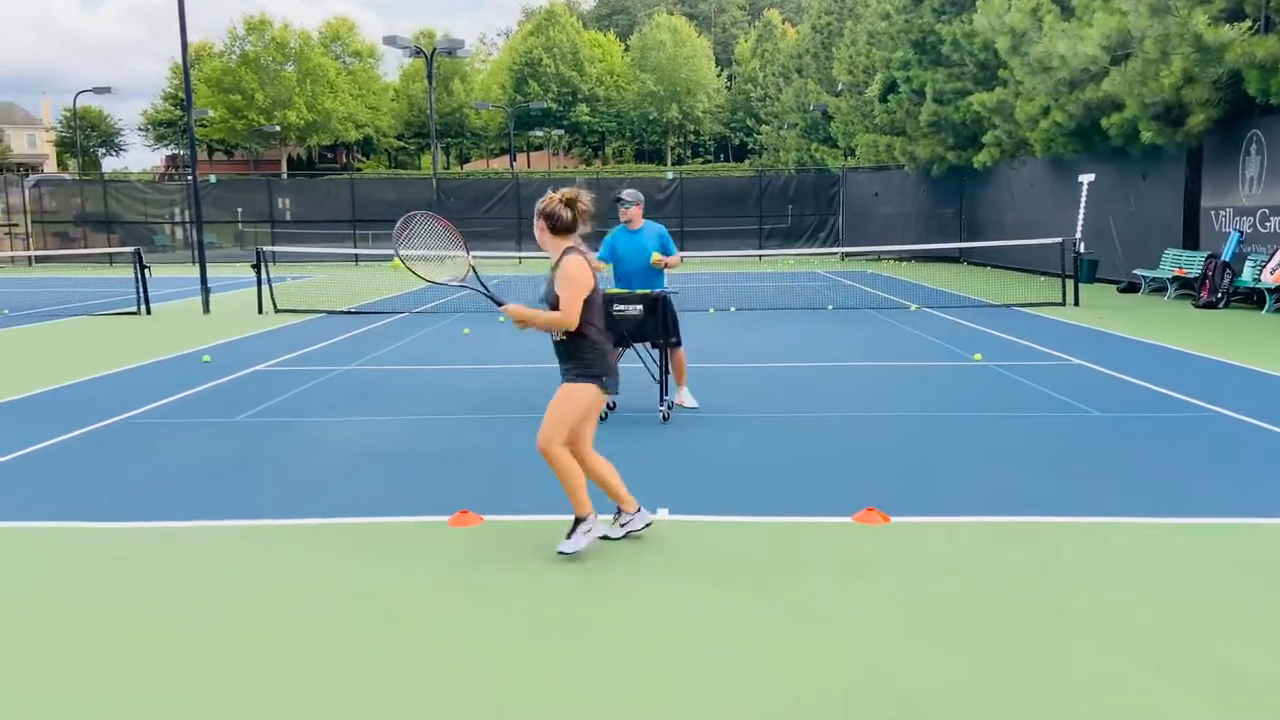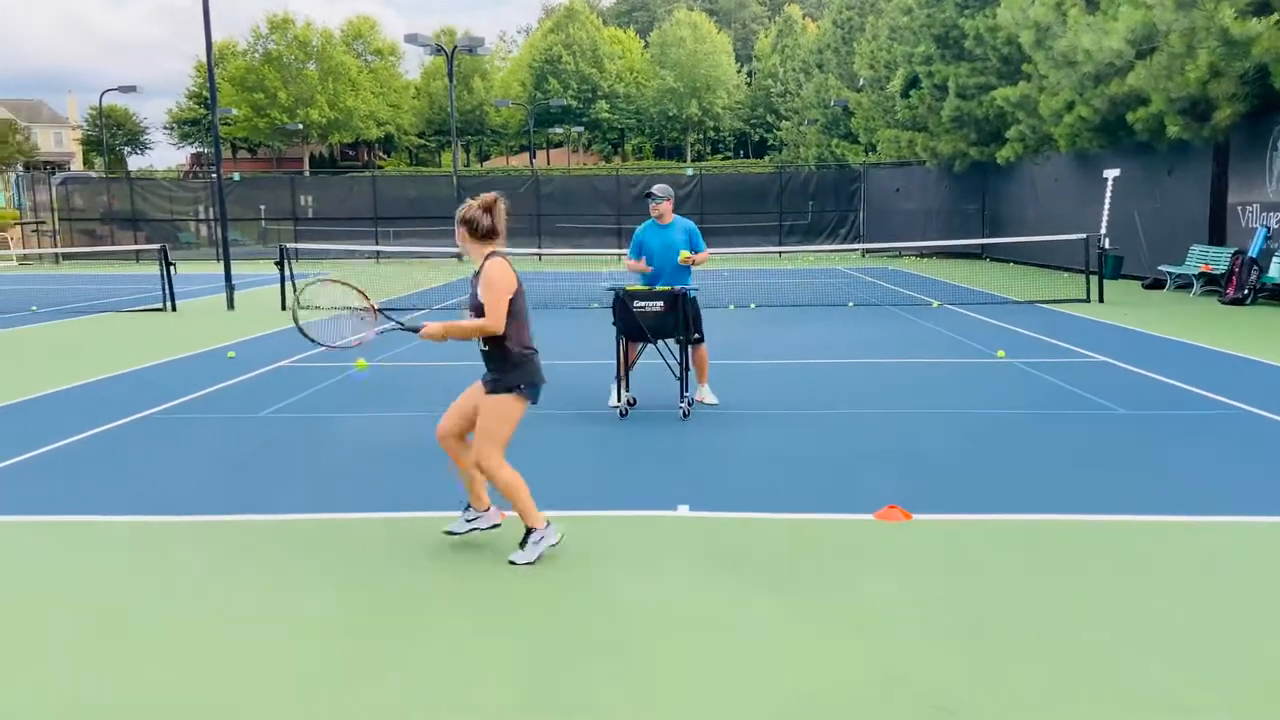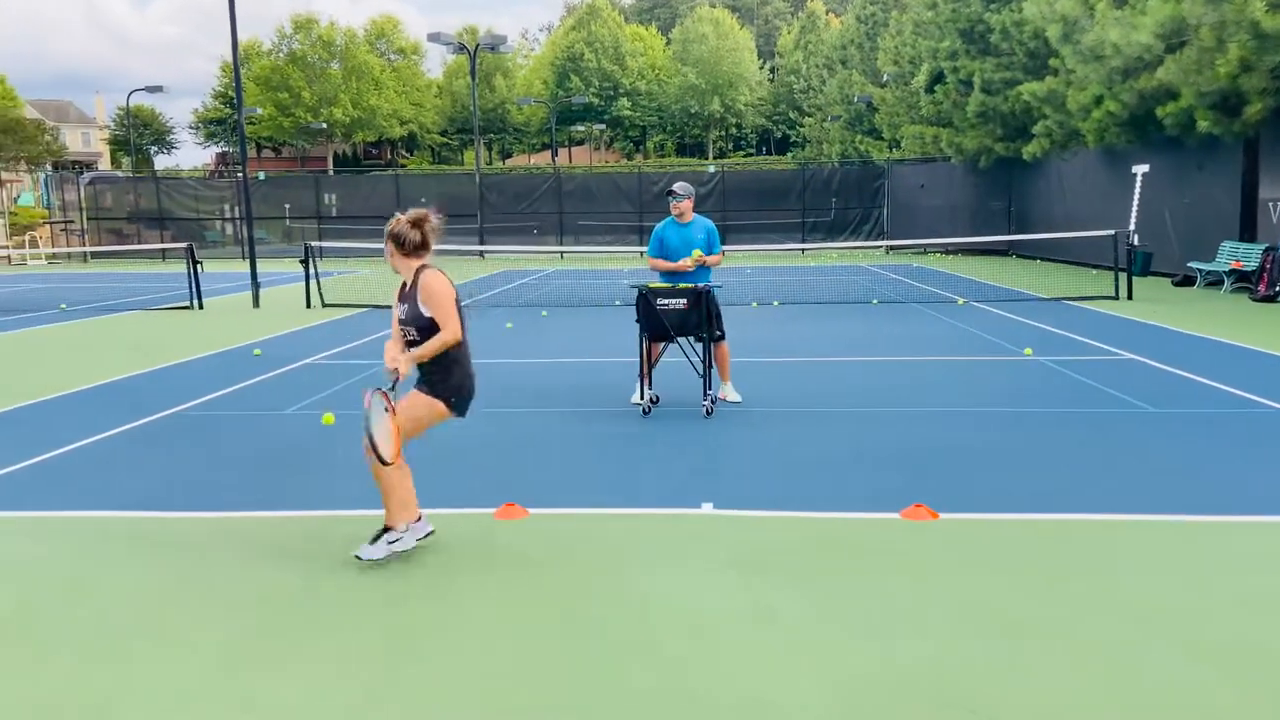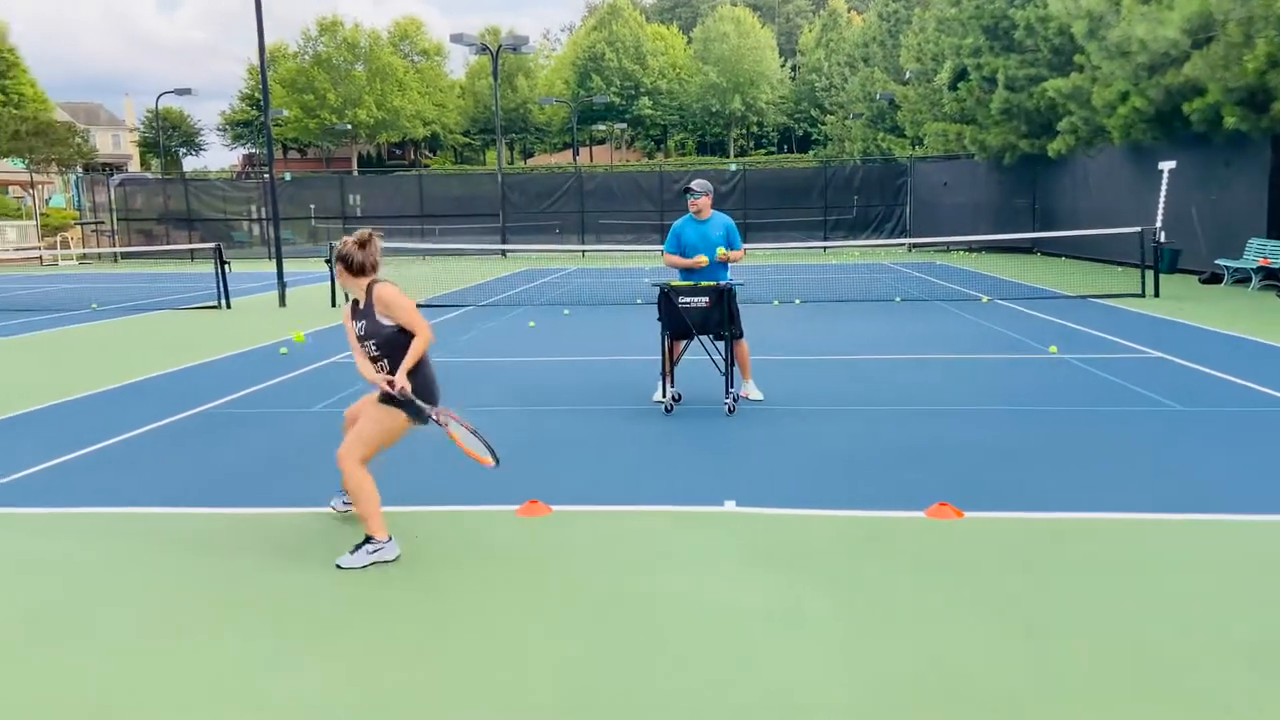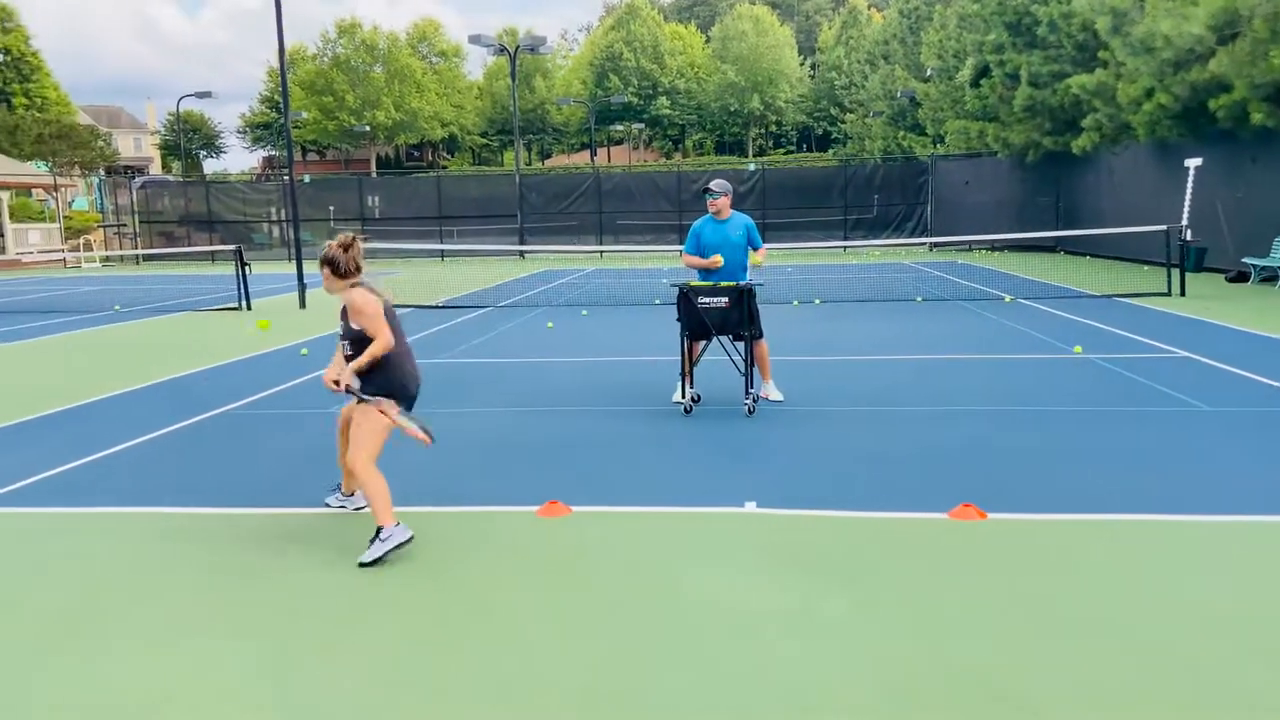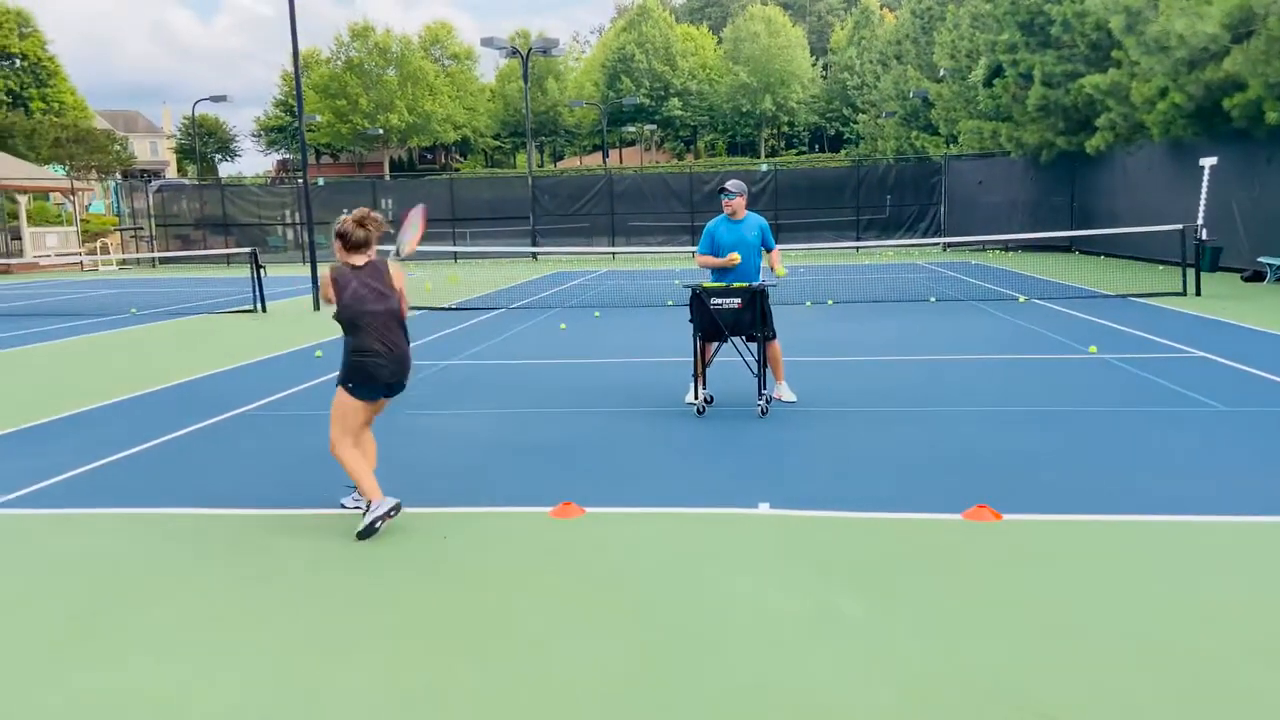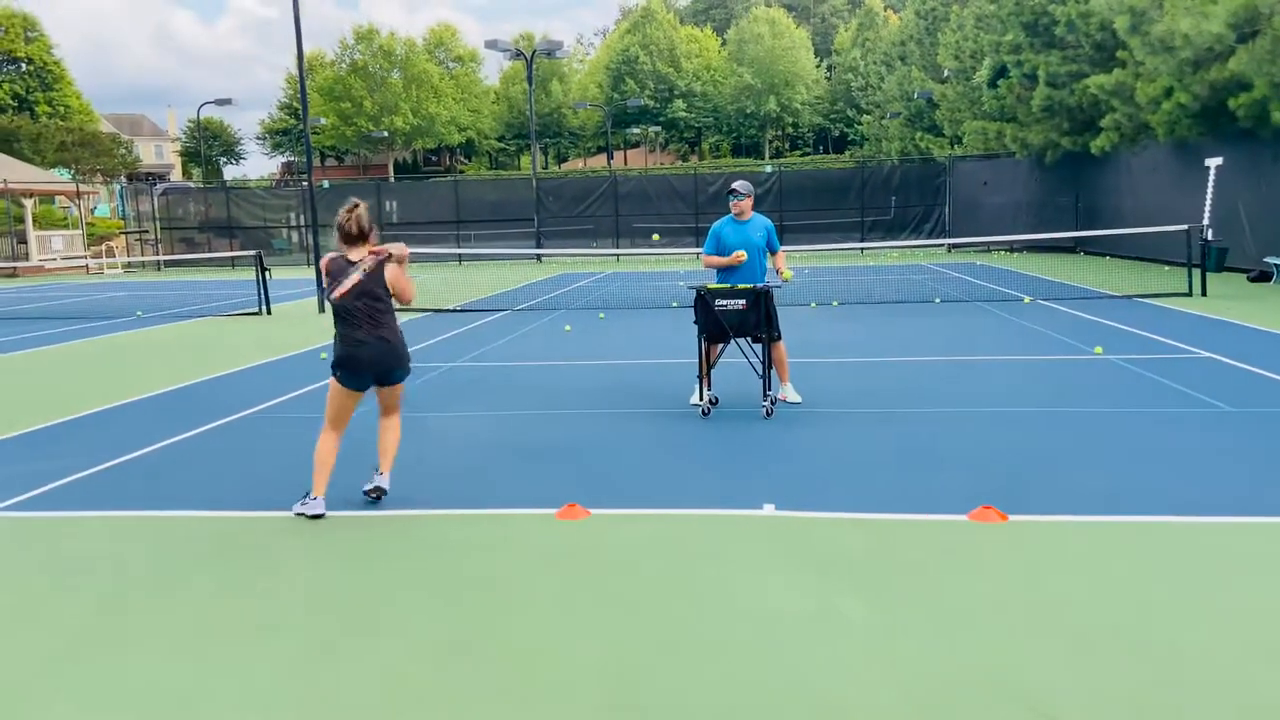
dt=0.2s
person 1, frame 1
left shoulder: (573, 263)
right shoulder: (561, 265)
left elbow: (569, 321)
left wrist: (526, 313)
right wrist: (530, 318)
left hip: (591, 370)
right hip: (578, 369)
left knee: (549, 444)
right knee: (577, 451)
left ankle: (585, 520)
right ankle: (631, 514)
person 1, frame 2
left shoulder: (496, 268)
right shoulder: (482, 271)
left elbow: (494, 324)
right elbow: (480, 323)
left wrist: (446, 329)
right wrist: (446, 330)
left hip: (515, 375)
right hip: (499, 374)
left knee: (486, 459)
right knee: (448, 432)
left ankle: (539, 530)
right ankle: (481, 509)
person 1, frame 3
left shoulder: (431, 280)
right shoulder: (402, 292)
left elbow: (453, 333)
right elbow: (396, 340)
left wrist: (409, 357)
right wrist: (394, 360)
left hip: (447, 383)
right hip: (432, 381)
left ankle: (398, 529)
right ankle: (413, 520)
person 1, frame 4
left shoulder: (384, 294)
right shoulder: (351, 311)
left elbow: (424, 333)
right elbow: (361, 357)
left wrist: (401, 372)
right wrist: (379, 379)
left hip: (411, 391)
right hip: (393, 390)
left knee: (348, 457)
right knee: (352, 418)
left ankle: (380, 542)
right ankle: (353, 497)
person 1, frame 5
left shoulder: (357, 297)
right shoulder: (352, 299)
left elbow: (386, 342)
right elbow: (344, 353)
left wrist: (352, 368)
right wrist: (335, 372)
left hip: (388, 386)
right hip: (395, 383)
left knee: (359, 461)
right knee: (347, 423)
left ankle: (390, 530)
right ankle: (352, 493)
person 1, frame 6
left shoulder: (330, 277)
right shoulder: (391, 270)
left hip: (362, 367)
right hip: (398, 366)
left knee: (341, 443)
right knee: (360, 426)
left ankle: (379, 500)
right ankle: (362, 494)
person 1, frame 7
left shoulder: (328, 265)
right shoulder: (388, 269)
right elbow: (407, 299)
left wrist: (374, 255)
right wrist: (400, 262)
left hip: (351, 360)
right hip: (392, 358)
left knee: (332, 429)
right knee: (390, 412)
left ankle: (315, 497)
right ankle: (382, 475)
person 2, frame 1
left shoulder: (658, 231)
right shoulder: (613, 236)
left elbow: (676, 258)
right elbow: (599, 265)
left wrist: (666, 262)
left knee: (674, 345)
left ankle: (682, 392)
person 2, frame 2
left shoulder: (688, 227)
right shoulder: (642, 231)
left elbow: (705, 254)
right elbow: (630, 262)
left wrist: (693, 259)
right wrist: (638, 267)
left knee: (697, 341)
right knee: (632, 341)
left ankle: (703, 388)
right ankle: (620, 389)
person 2, frame 3
left shoulder: (707, 226)
right shoulder: (661, 229)
left elbow: (718, 257)
right elbow: (652, 262)
left wrist: (704, 260)
right wrist: (676, 266)
left knee: (718, 339)
right knee: (654, 339)
left ankle: (726, 386)
right ankle: (643, 386)
person 2, frame 4
left shoulder: (725, 222)
right shoulder: (679, 226)
left elbow: (739, 251)
right elbow: (668, 258)
left wrist: (729, 257)
right wrist: (690, 262)
left knee: (737, 337)
right knee: (674, 338)
left ankle: (747, 384)
right ankle: (666, 384)
person 2, frame 5
left shoulder: (745, 222)
right shoulder: (699, 226)
left elbow: (759, 248)
right elbow: (687, 258)
left wrist: (758, 258)
right wrist: (706, 263)
left knee: (756, 337)
right knee: (693, 338)
left ankle: (767, 385)
right ankle: (685, 385)
person 2, frame 6
left shoulder: (759, 223)
right shoulder: (713, 226)
left elbow: (772, 250)
right elbow: (700, 259)
left wrist: (776, 265)
right wrist: (723, 262)
left knee: (769, 338)
left ankle: (780, 386)
right ankle: (698, 387)
person 2, frame 7
left shoulder: (765, 224)
right shoulder: (719, 227)
left elbow: (776, 252)
right elbow: (706, 260)
left wrist: (781, 268)
right wrist: (729, 260)
left knee: (774, 340)
right knee: (712, 341)
left ankle: (785, 387)
right ankle: (702, 388)
